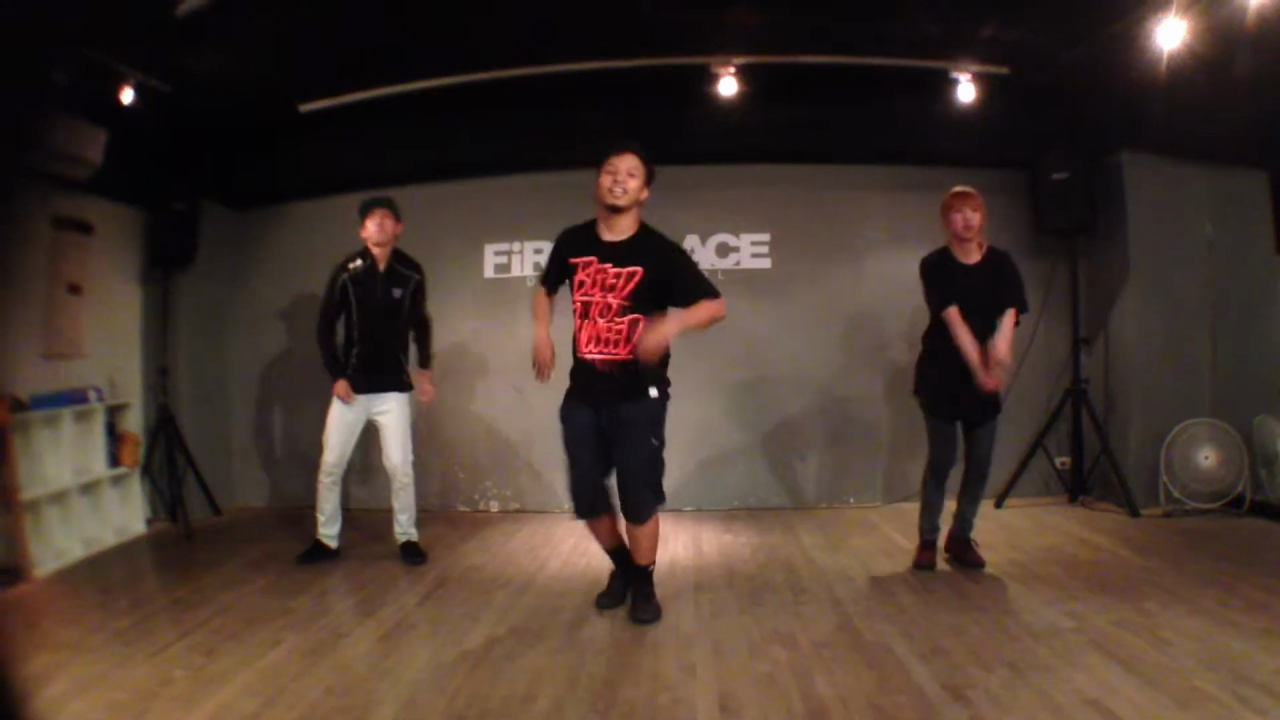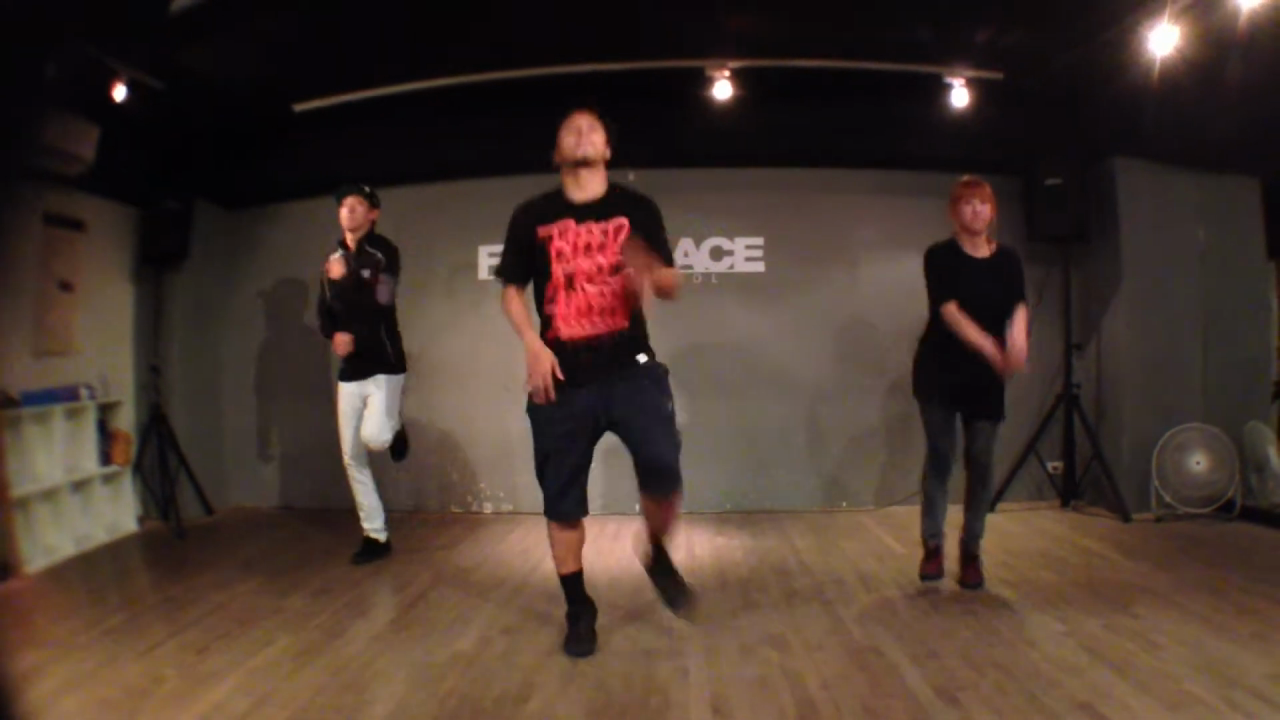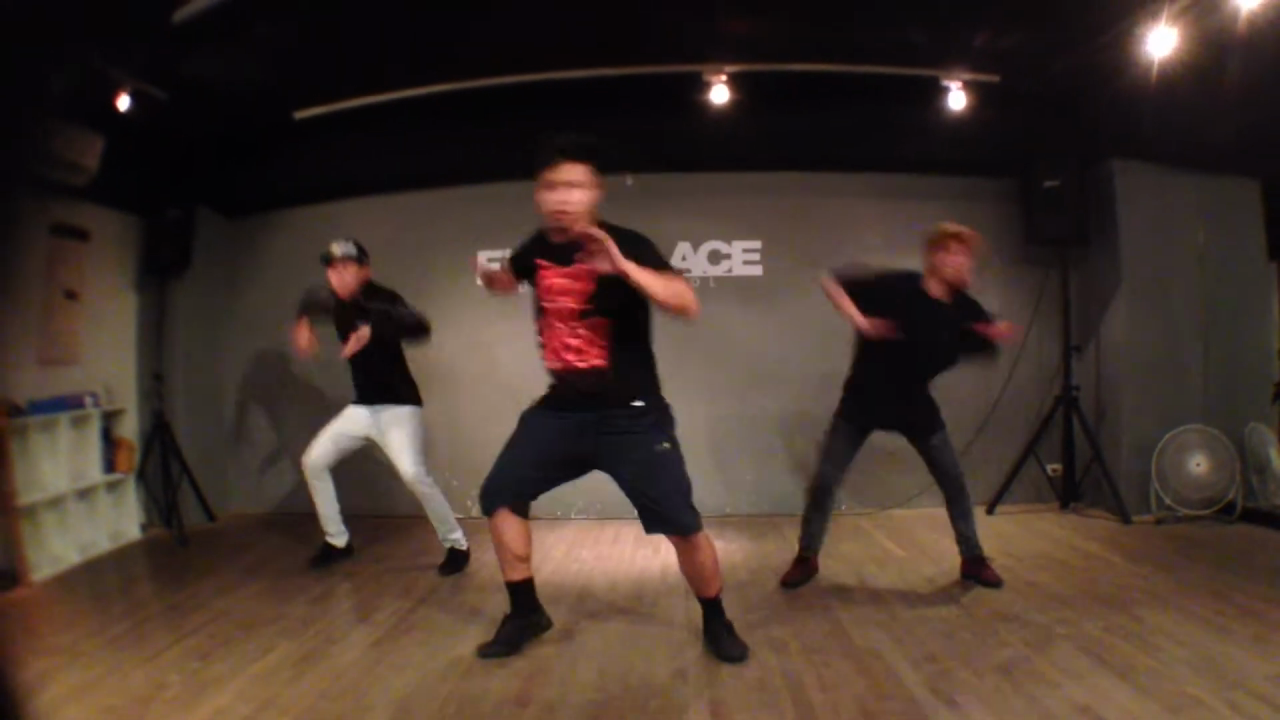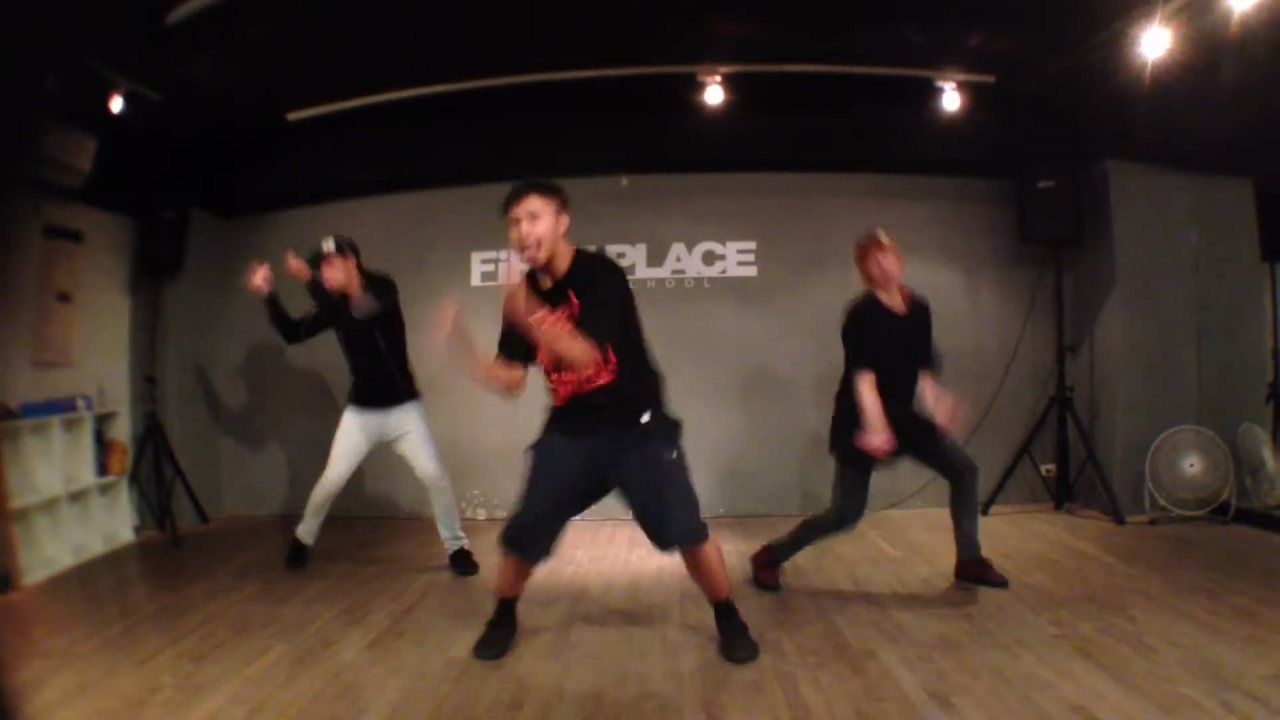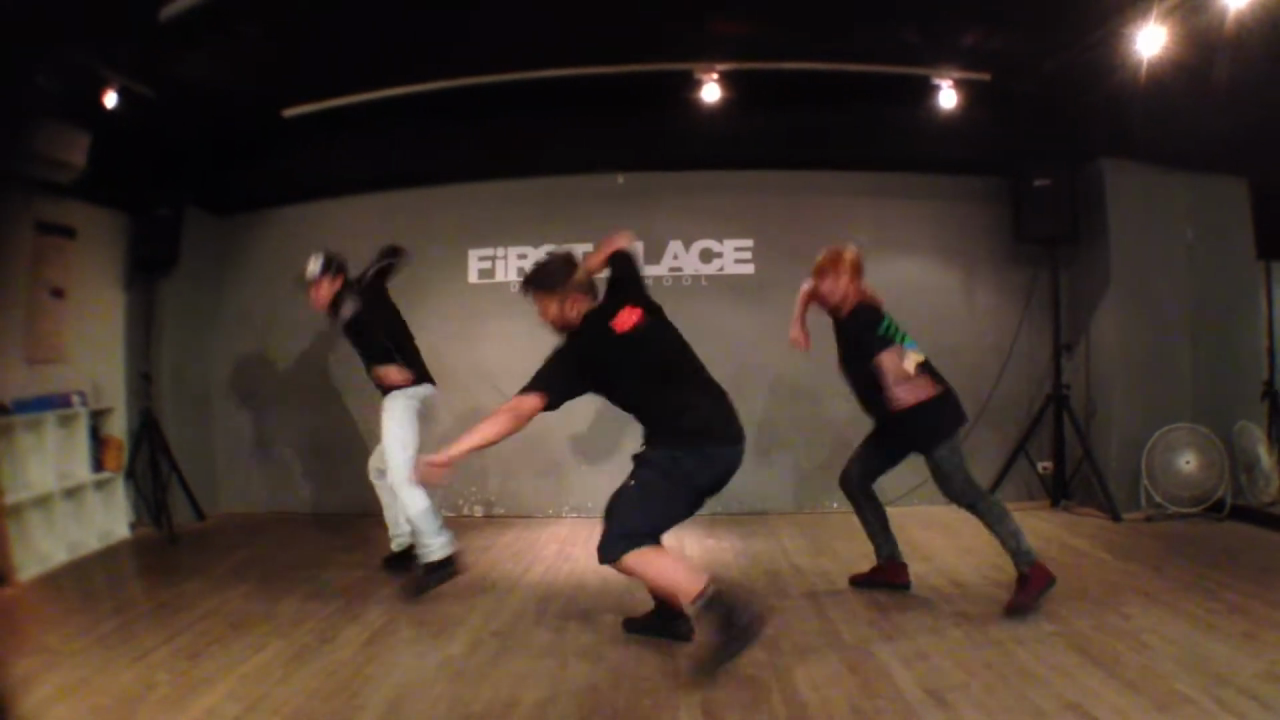
dt=1s
person 1, frame 1
left shoulder: (663, 252)
right shoulder: (572, 242)
left elbow: (717, 306)
right elbow: (544, 290)
left wrist: (671, 325)
right wrist: (540, 334)
left hip: (638, 392)
right hip: (584, 392)
left knee: (640, 495)
right knee: (586, 494)
left ankle: (642, 585)
right ankle: (620, 566)
person 1, frame 2
left shoulder: (636, 208)
right shoulder: (532, 215)
left elbow: (668, 286)
right elbow: (512, 291)
left wrist: (653, 274)
right wrist: (534, 345)
left hip: (624, 364)
right hip: (560, 375)
left knee: (661, 465)
right knee: (562, 499)
left ankle: (658, 554)
right ankle: (579, 607)
person 1, frame 3
left shoulder: (622, 244)
right shoulder: (537, 246)
left elbow: (687, 304)
right elbow: (510, 277)
left wrist: (621, 266)
right wrist: (497, 279)
left hip: (632, 413)
right hip: (562, 408)
left knee: (682, 525)
right knee: (500, 496)
left ankle: (715, 620)
right ankle: (526, 614)
person 1, frame 4
left shoulder: (602, 277)
right shoulder: (526, 295)
left elbow: (583, 355)
right elbow: (511, 382)
left wrist: (533, 320)
right wrist: (465, 353)
left hip: (640, 427)
right hip: (571, 433)
left knee: (687, 534)
right knee: (525, 533)
left ankle: (729, 622)
right ankle: (503, 618)
person 1, frame 5
left shoulder: (576, 352)
right shoulder: (628, 295)
left elbow: (517, 413)
right elbow: (617, 245)
left wrist: (451, 453)
right wrist: (579, 273)
left hip: (690, 447)
right hip: (720, 438)
left knee: (623, 544)
right knee: (630, 525)
left ankle: (726, 613)
right ankle: (674, 612)
person 2, frame 1
left shoulder: (1001, 263)
right shoulder: (934, 266)
left elbow: (1011, 311)
right elbow: (951, 317)
left wrist: (1002, 342)
right wrist: (977, 364)
left hip: (983, 377)
right hip: (941, 375)
left knee: (979, 461)
right knee: (941, 460)
left ankle: (959, 537)
right ankle: (928, 540)
person 2, frame 2
left shoulder: (1007, 260)
right shoulder: (939, 256)
left elbow: (1019, 308)
right elbow: (949, 312)
left wrist: (1017, 340)
right wrist: (989, 349)
left hip: (985, 378)
right hip: (939, 373)
left knee: (980, 463)
right knee: (940, 456)
left ankle: (970, 553)
right ankle: (933, 549)
person 2, frame 3
left shoulder: (963, 307)
right shoulder: (894, 288)
left elbow: (991, 339)
right elbow: (834, 284)
left wrist: (998, 335)
right wrist: (860, 321)
left hip: (914, 401)
right hip: (863, 396)
left knee: (952, 477)
right knee: (827, 477)
left ankle: (973, 558)
right ankle: (806, 557)
person 2, frame 4
left shoulder: (919, 310)
right shoulder: (863, 315)
left elbow: (922, 369)
right elbow: (862, 374)
left wrist: (934, 401)
right wrist: (873, 425)
left hip: (906, 419)
right hip: (859, 422)
left knee: (964, 470)
right knee: (845, 514)
left ankle: (970, 561)
right ankle: (770, 555)
person 2, frame 5
left shoulder: (859, 318)
right shoulder: (846, 312)
left elbow: (884, 353)
right elbow: (809, 286)
left wrist: (900, 385)
right wrist: (799, 322)
left hip: (925, 413)
right hip: (902, 416)
left knee: (961, 490)
right knee: (854, 479)
left ankle: (1031, 571)
right ankle: (891, 565)
person 3, frame 1
left shoulder: (411, 274)
right shoulder: (346, 272)
left elbow: (420, 324)
right elbow: (326, 326)
left wrist: (423, 369)
right wrist: (337, 376)
left hip: (393, 388)
right hip: (351, 385)
left knee: (399, 466)
right knee: (330, 465)
left ankle: (407, 537)
right ankle: (326, 539)
person 3, frame 2
left shoulder: (383, 252)
right shoulder: (333, 259)
left elbow: (380, 309)
right elbow: (326, 311)
left wrist: (346, 279)
right wrist: (336, 334)
left hip: (385, 365)
right hip: (350, 371)
left knee: (373, 435)
right knee: (351, 454)
left ankle: (393, 430)
right ankle: (376, 535)
person 3, frame 3
left shoulder: (382, 301)
right shoulder: (334, 299)
left elbow: (420, 329)
right elbow: (310, 303)
left wrist: (373, 331)
right wrist: (303, 326)
left hip: (399, 406)
right hip: (362, 407)
left knee: (414, 475)
right knee: (313, 462)
left ankle: (456, 545)
right ankle: (337, 542)
person 3, frame 4
left shoulder: (383, 288)
right shoulder: (336, 301)
left elbow: (354, 315)
right elbow: (295, 333)
left wrist: (309, 282)
right wrist: (268, 294)
left hip: (402, 408)
right hip: (361, 410)
left knee: (432, 475)
right knee: (333, 481)
left ankle: (458, 547)
right ankle: (304, 537)
person 3, frame 5
left shoulder: (352, 298)
right shoulder: (365, 288)
right elbow: (393, 255)
left wrist: (384, 363)
left hip: (406, 391)
right hip: (412, 386)
left knee: (399, 476)
right knee: (379, 468)
left ankle: (438, 557)
right ankle: (403, 548)
